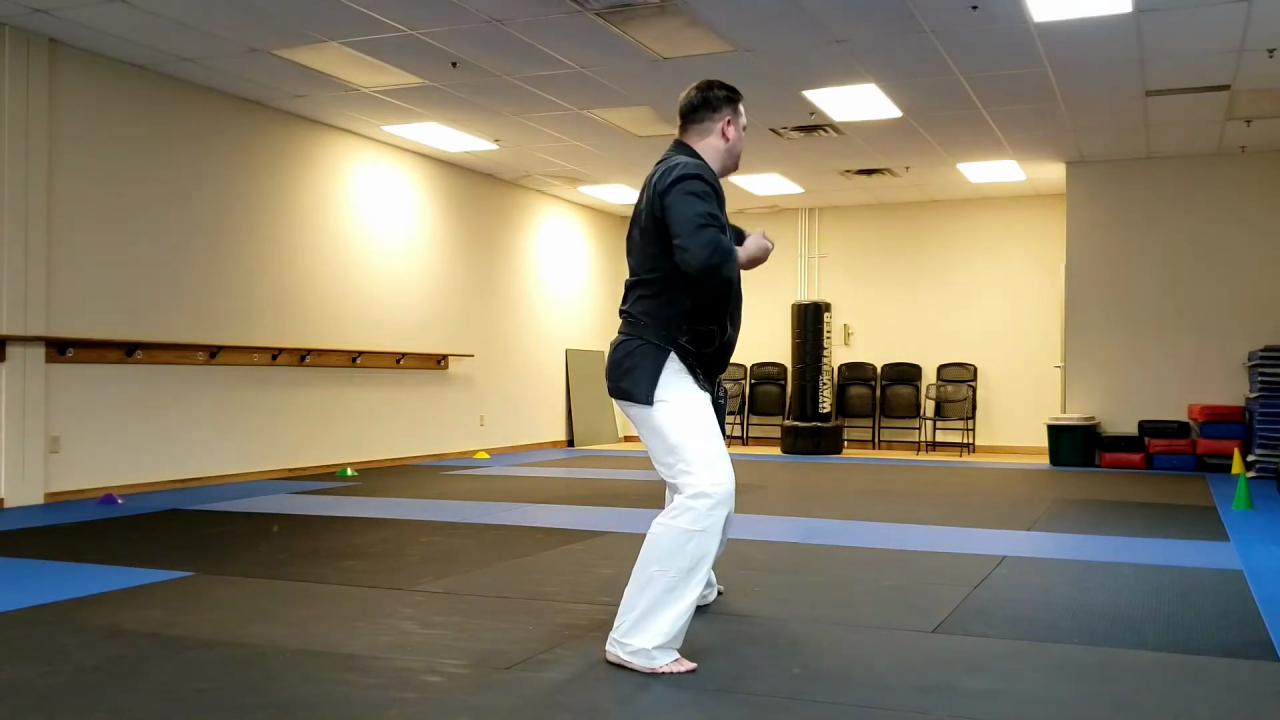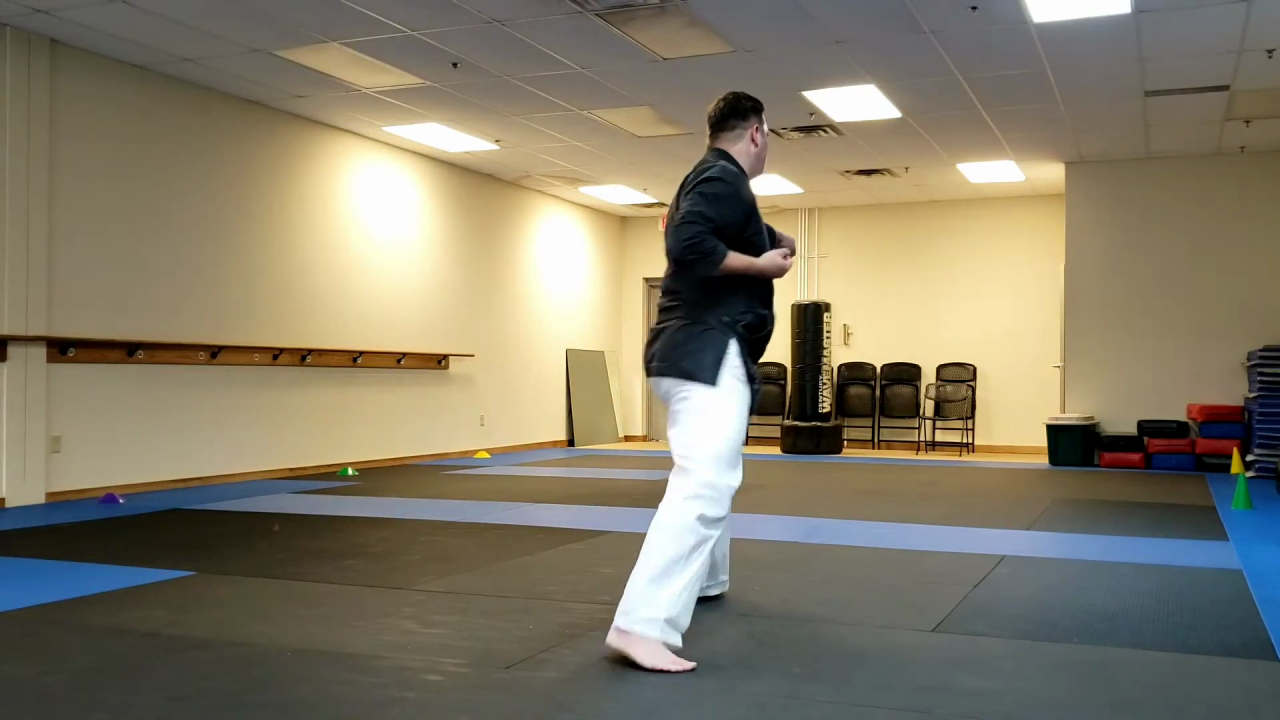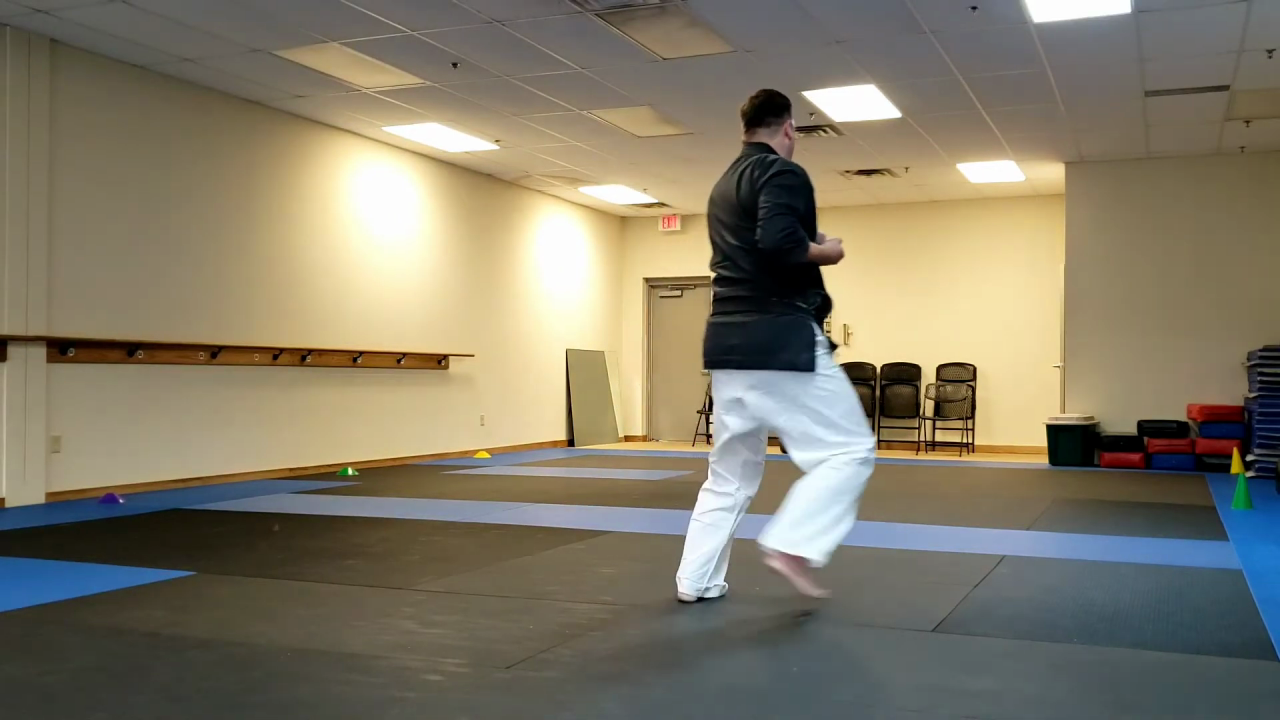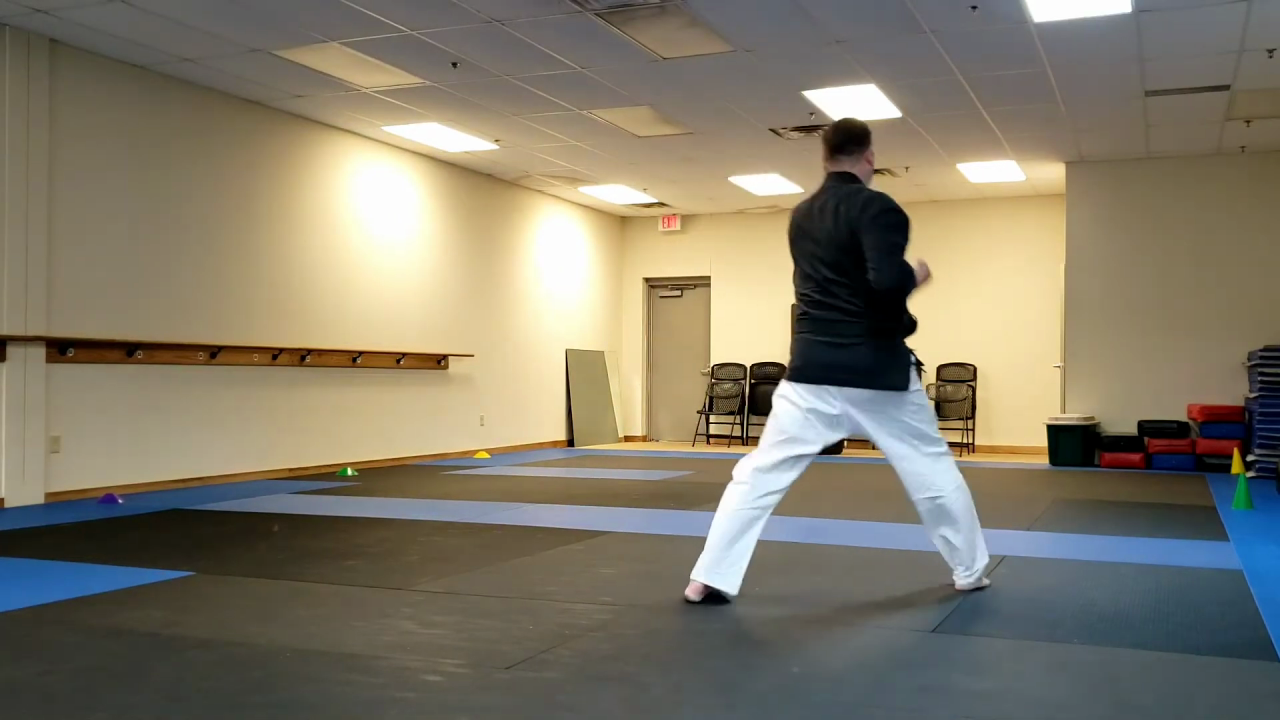
dt=0.3s
person 1, frame 1
left shoulder: (685, 176)
right shoulder: (687, 178)
right elbow: (698, 257)
left wrist: (743, 243)
right wrist: (742, 256)
left hip: (671, 362)
right hip: (660, 366)
left knee: (702, 483)
right knee: (706, 489)
left ankle: (692, 582)
right ankle: (639, 641)
person 1, frame 2
left shoulder: (717, 181)
right shoulder: (721, 178)
right elbow: (686, 247)
left wrist: (770, 248)
right wrist: (761, 264)
left hip: (696, 349)
right hip: (708, 351)
left knee: (710, 473)
right knee: (704, 483)
left ankle: (705, 579)
right ankle: (642, 624)
person 1, frame 3
left shoulder: (725, 185)
right shoulder: (782, 173)
right elbow: (778, 242)
left wrist: (806, 244)
right wrist: (824, 251)
left hip: (726, 341)
right hip: (782, 338)
left knee: (731, 470)
right knee: (847, 451)
left ankle: (698, 579)
right ankle: (790, 544)
person 1, frame 4
left shoulder: (802, 216)
right shoulder: (878, 208)
right elbow: (886, 282)
right wrist: (914, 277)
left hip: (811, 365)
right hip: (876, 364)
left knee: (759, 472)
right knee: (930, 465)
left ankle: (709, 577)
right ankle: (970, 570)
